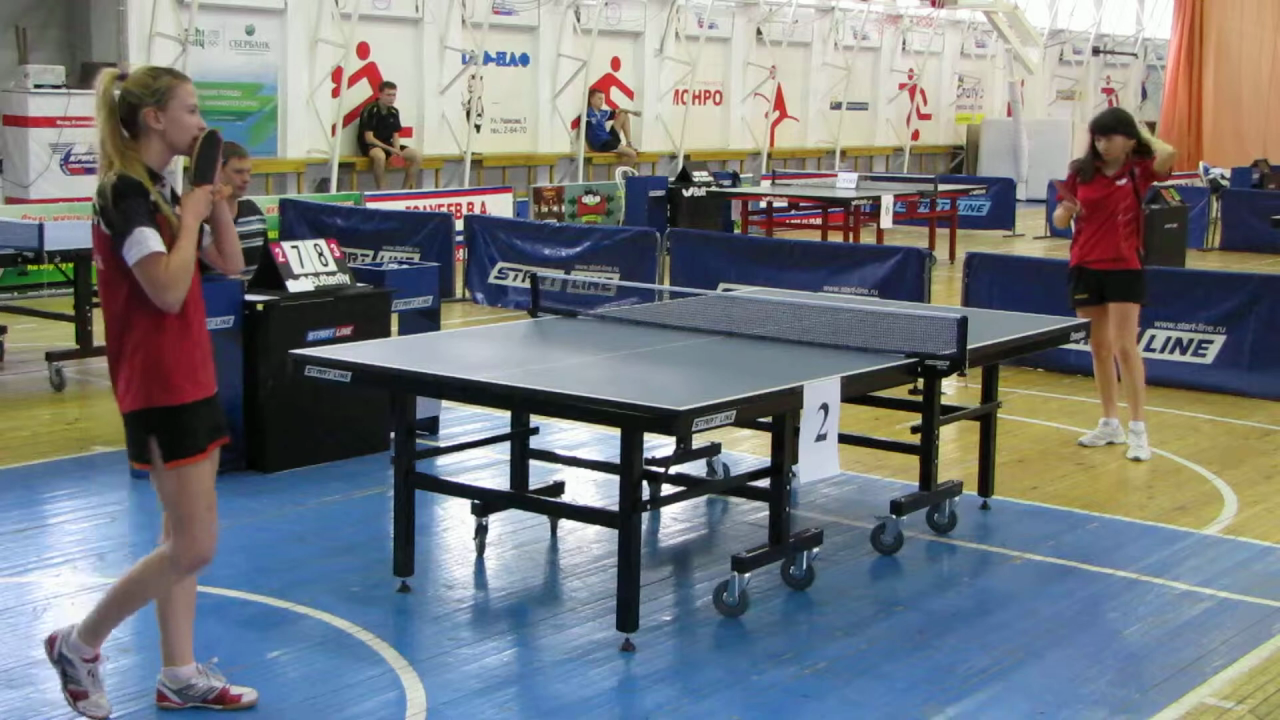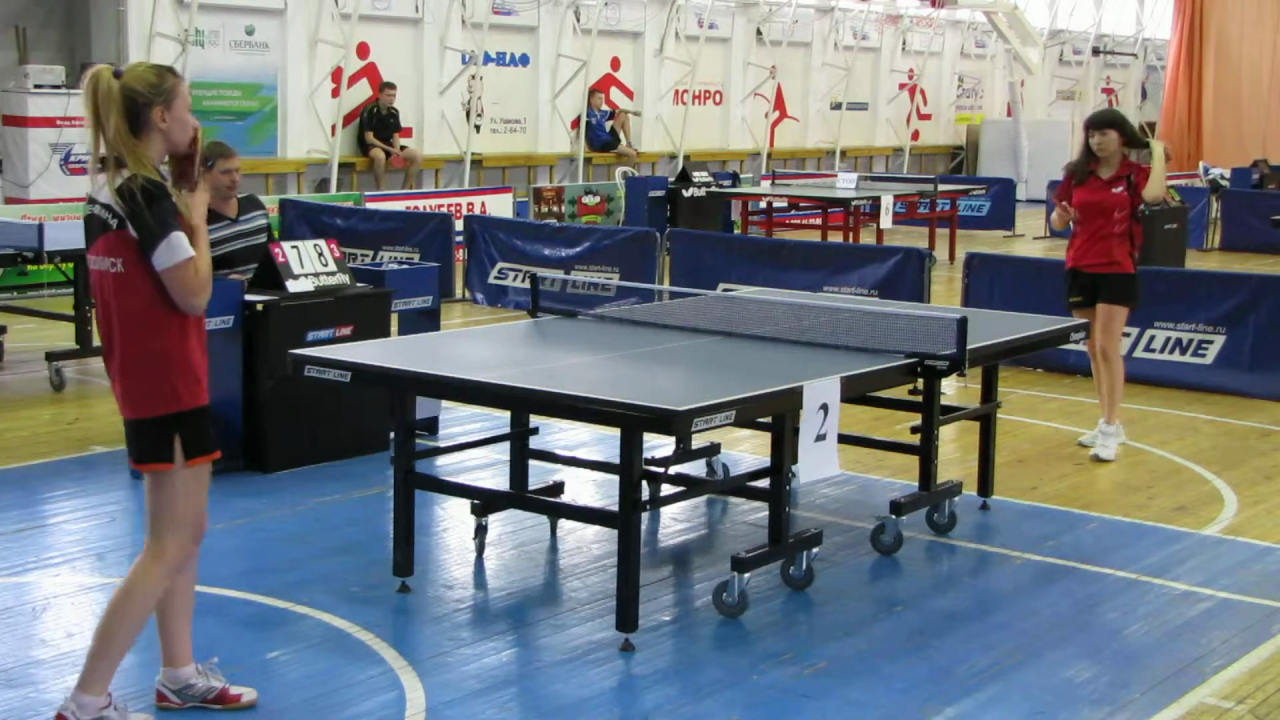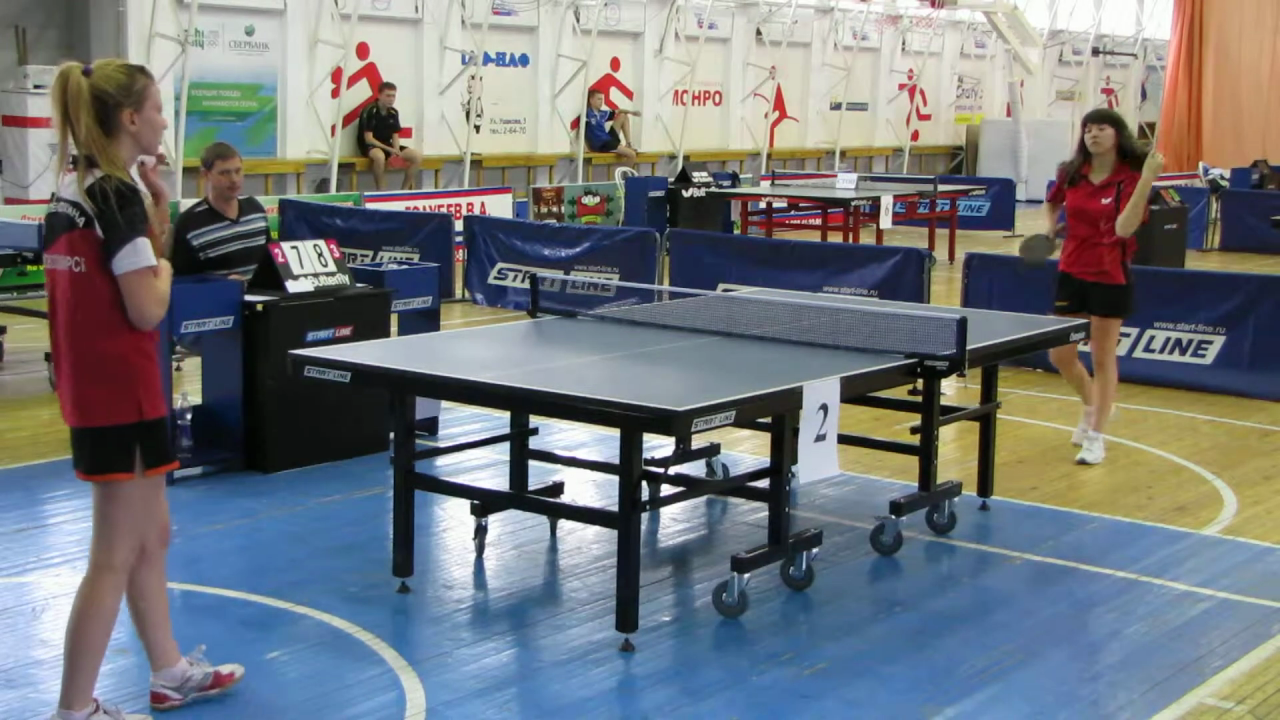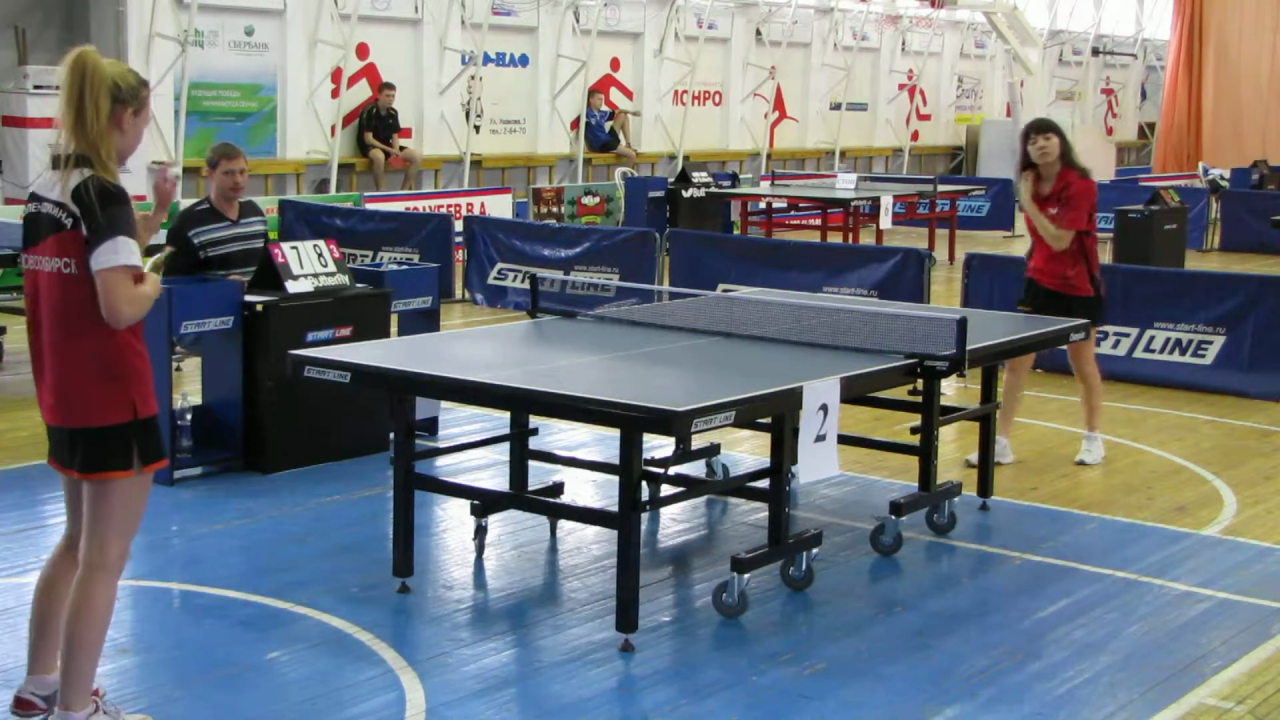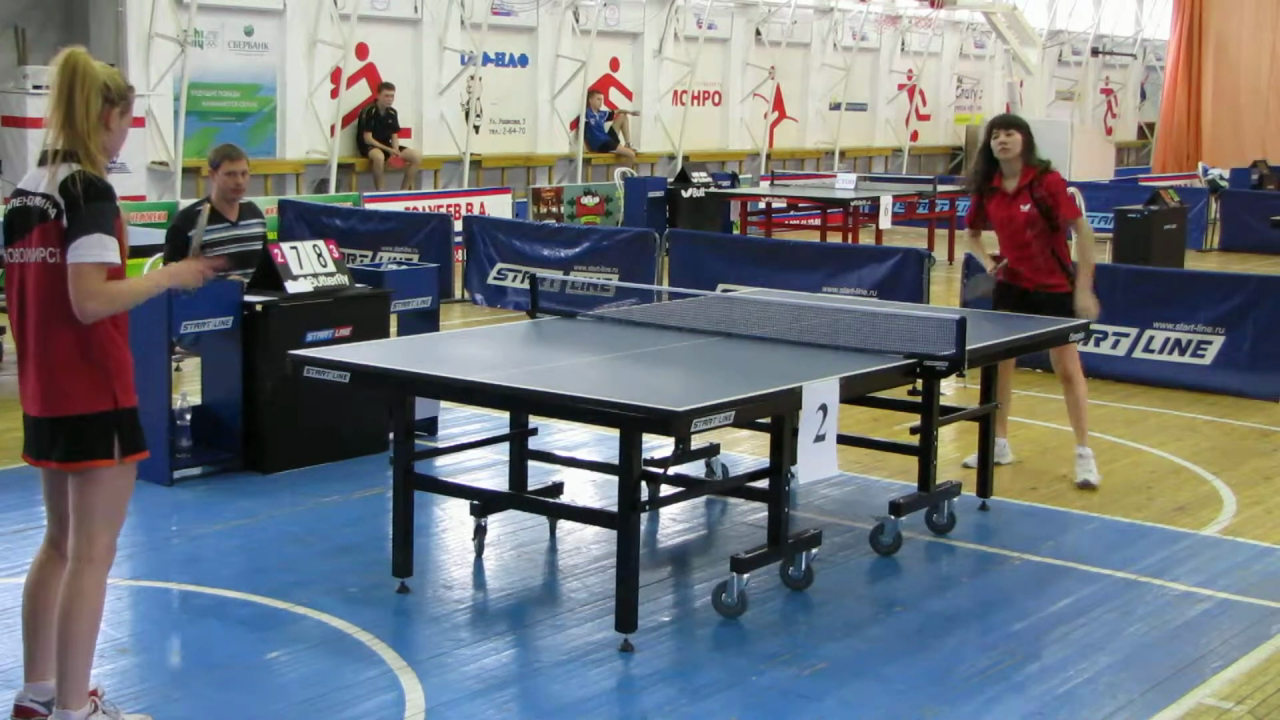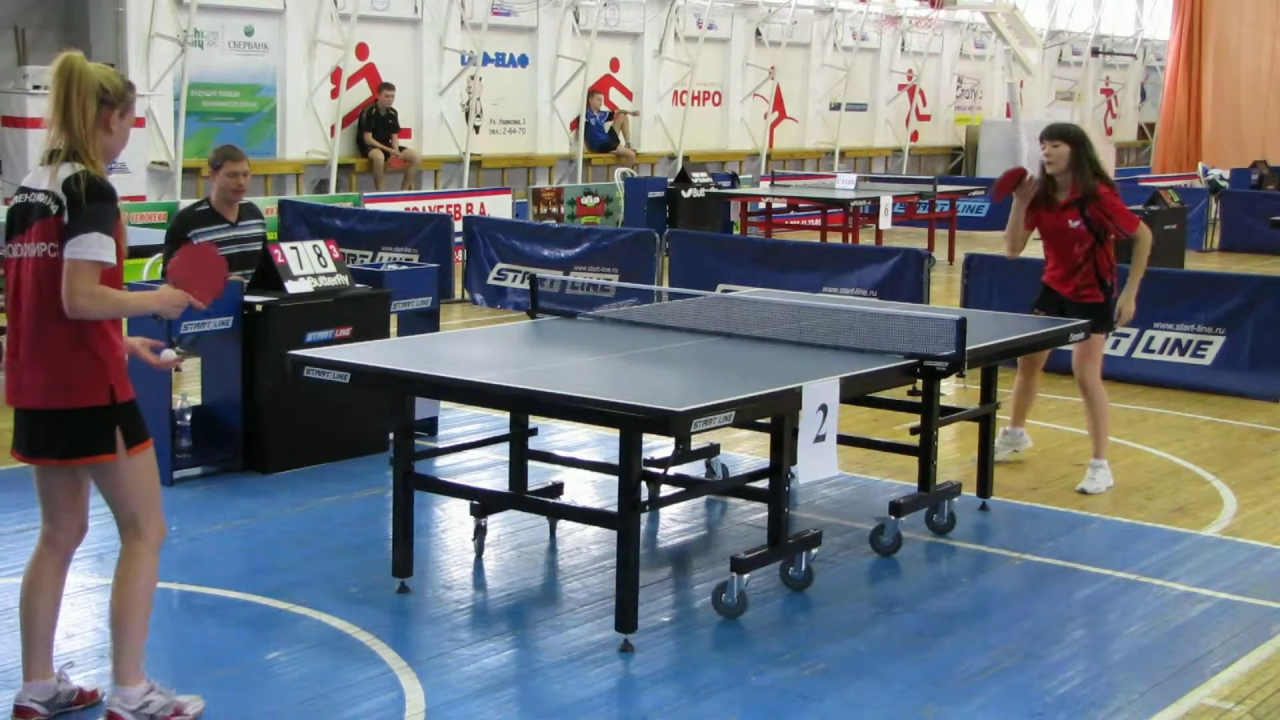
dt=0.5s
person 1, frame 1
left shoulder: (164, 189)
right shoulder: (123, 191)
left elbow: (230, 264)
right elbow: (168, 291)
left wrist: (216, 200)
right wrist: (191, 217)
left hip: (191, 381)
right hip: (159, 389)
left knee: (186, 541)
right knee: (194, 547)
right ankle: (79, 643)
person 1, frame 2
left shoulder: (113, 186)
right shoulder: (147, 194)
left elbow: (159, 266)
right elbow: (194, 295)
left wrist: (184, 187)
right wrist: (197, 213)
left hip: (146, 382)
right hip: (167, 388)
left knee: (185, 534)
right knee: (166, 549)
person 1, frame 3
left shoulder: (71, 189)
right shoulder: (116, 194)
right elbow: (145, 310)
left wrist: (157, 205)
right wrist: (166, 270)
left hip: (90, 392)
right hip: (121, 396)
left knee: (151, 536)
right knee: (114, 560)
person 1, frame 4
left shoulder: (44, 191)
right shoulder: (101, 193)
right elbow: (120, 306)
left wrist: (149, 224)
right wrist: (153, 283)
left hip: (63, 397)
right hip: (111, 399)
left knee: (77, 543)
right knee: (104, 559)
person 1, frame 5
right shoulder: (88, 190)
right elbow: (90, 301)
right wrist: (170, 276)
right hip: (92, 397)
left knee: (59, 543)
right knee: (92, 554)
person 1, frame 6
right shoulder: (89, 190)
right elbow: (80, 297)
left wrist: (122, 339)
right wrist: (156, 300)
right hip: (89, 392)
left knee: (60, 535)
right knee: (144, 533)
person 2, frame 1
left shoulder: (1139, 171)
right shoulder: (1080, 171)
left elbow: (1168, 153)
right elbow: (1059, 221)
left wrist: (1144, 137)
right wrist: (1066, 210)
left hip: (1124, 269)
right hip: (1085, 268)
left knee: (1125, 347)
right knee: (1099, 348)
left ankle: (1137, 429)
right ankle: (1110, 423)
person 2, frame 2
left shoulder: (1137, 174)
right shoulder: (1076, 174)
left elbow: (1155, 196)
right elbow: (1057, 222)
left wrist: (1158, 153)
right wrist: (1062, 215)
left hip: (1118, 270)
right hip: (1080, 269)
left knee: (1108, 348)
right knee: (1094, 351)
left ankle: (1108, 431)
right ankle: (1111, 423)
person 2, frame 3
left shoulder: (1131, 180)
right shoulder: (1070, 174)
left elbow: (1125, 230)
right elbow: (1052, 204)
left wrist: (1148, 177)
right wrist: (1050, 229)
left hip: (1109, 279)
right hip: (1071, 273)
left knee: (1103, 358)
right knee: (1059, 354)
left ankle: (1095, 437)
right ankle: (1091, 407)
person 2, frame 4
left shoulder: (1080, 184)
right shoulder: (1029, 184)
left elbow: (1060, 241)
left wrist: (1027, 202)
right wrist: (1036, 241)
left hip: (1078, 288)
right hip: (1038, 283)
left knee: (1083, 366)
right knee: (1016, 362)
left ankle: (1093, 437)
right ankle: (1000, 443)
person 2, frame 5
left shoulder: (1048, 181)
right shoulder: (986, 189)
left elbow: (1083, 232)
right elbow: (973, 234)
left wrist: (1084, 288)
right wrist: (987, 262)
left hip: (1054, 286)
right hip: (1011, 285)
left knee: (1068, 369)
right knee: (998, 364)
left ankle: (1084, 455)
right ankle: (999, 445)
person 2, frame 6
left shoulder: (1099, 196)
right shoulder: (1040, 194)
left elbow: (1143, 237)
right elbow: (1013, 249)
left wrist: (1129, 293)
right wrist: (1019, 205)
left hip: (1092, 295)
right hip: (1053, 288)
left knee: (1086, 376)
right knee: (1029, 362)
left ankle: (1100, 466)
right ankle: (1015, 434)
